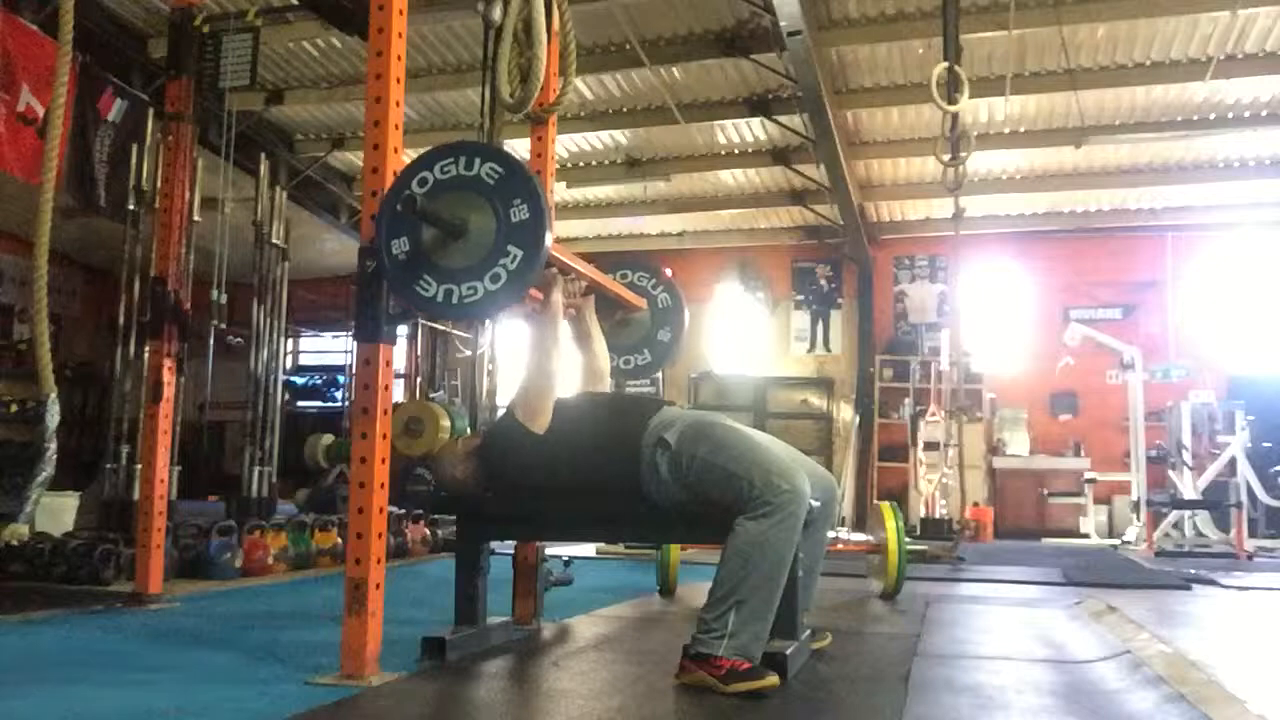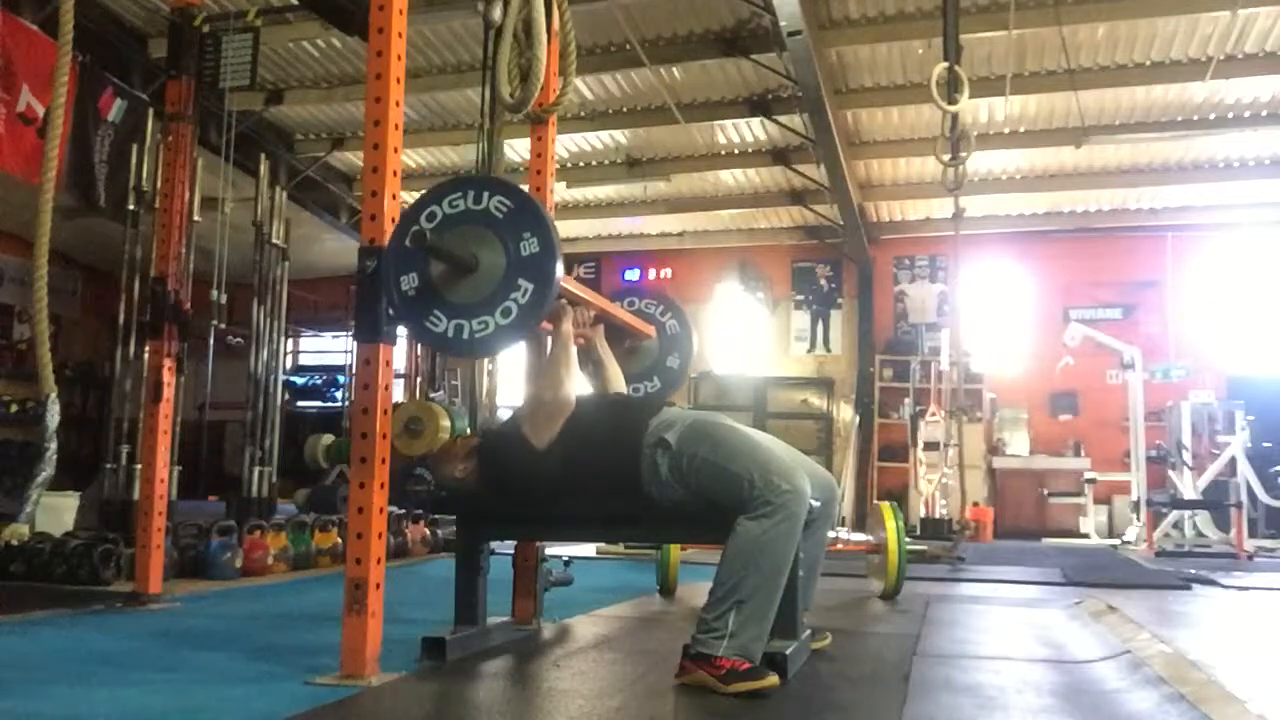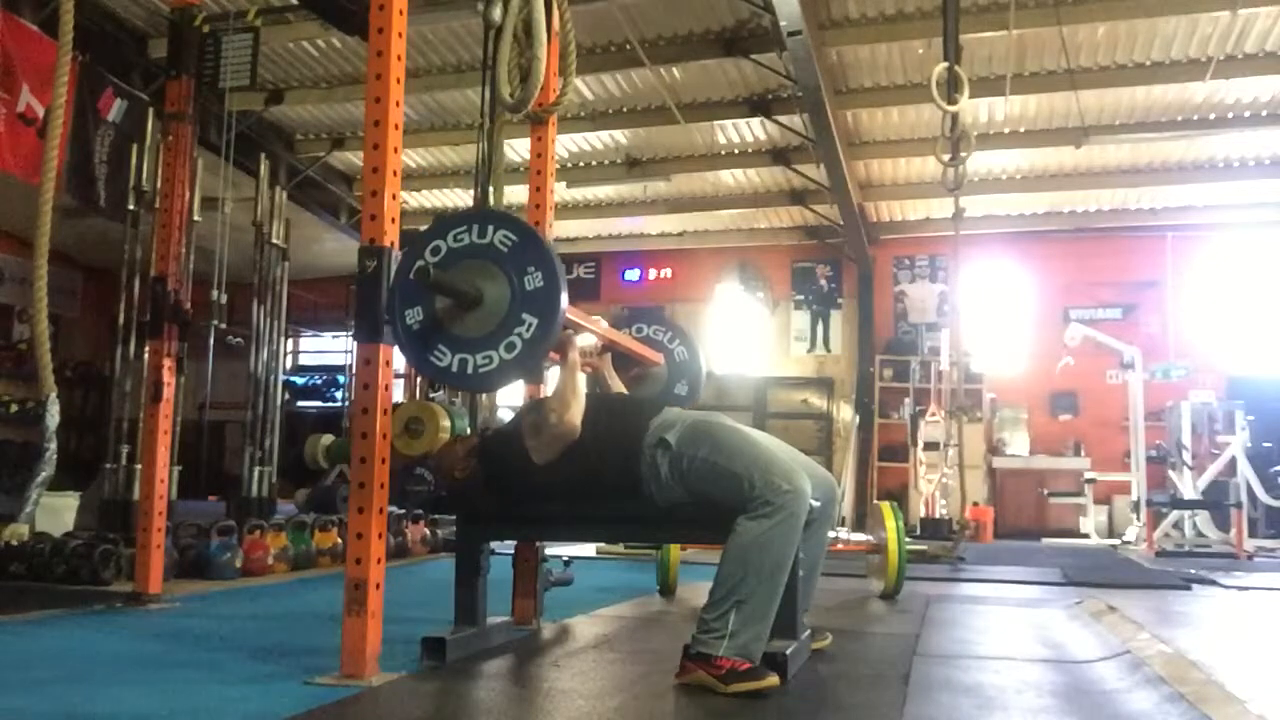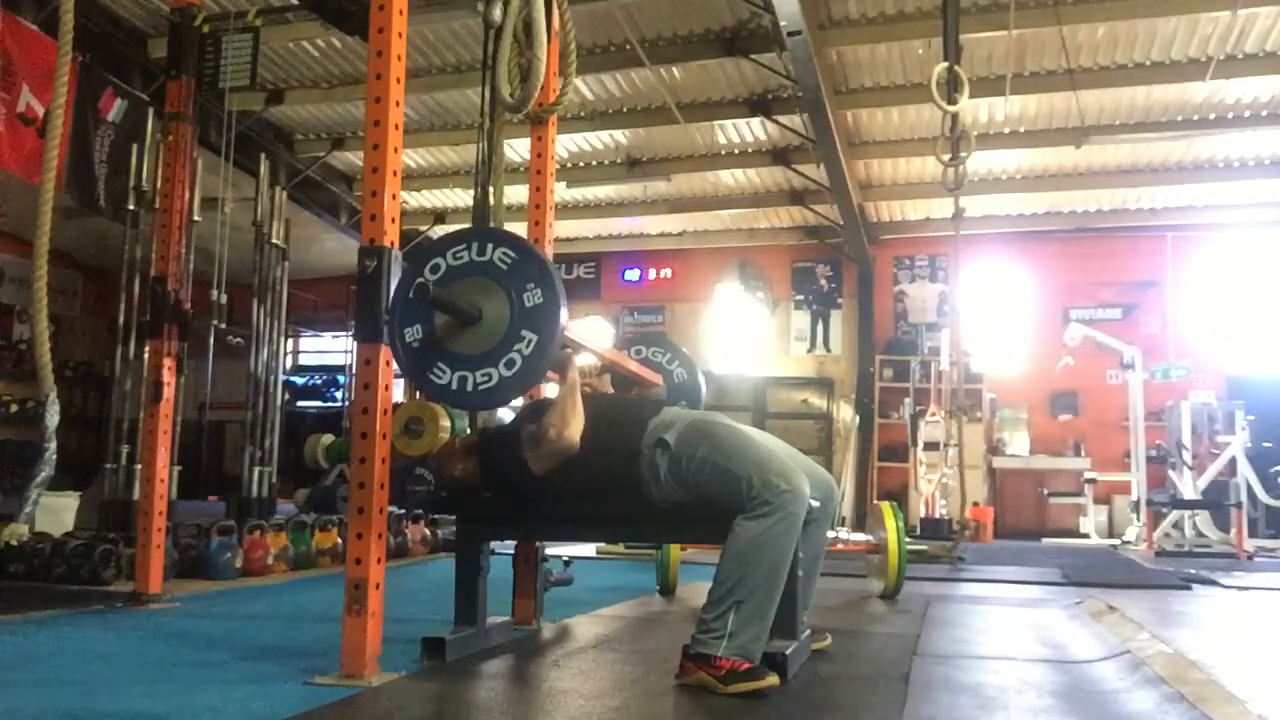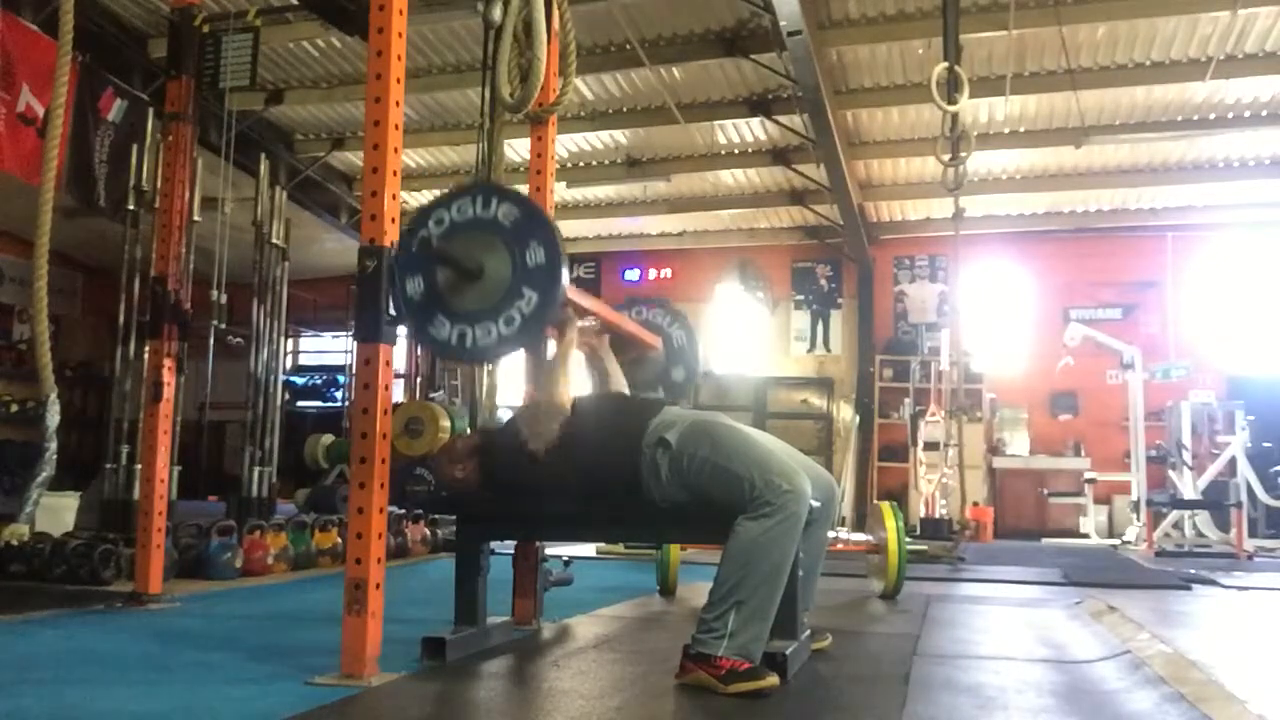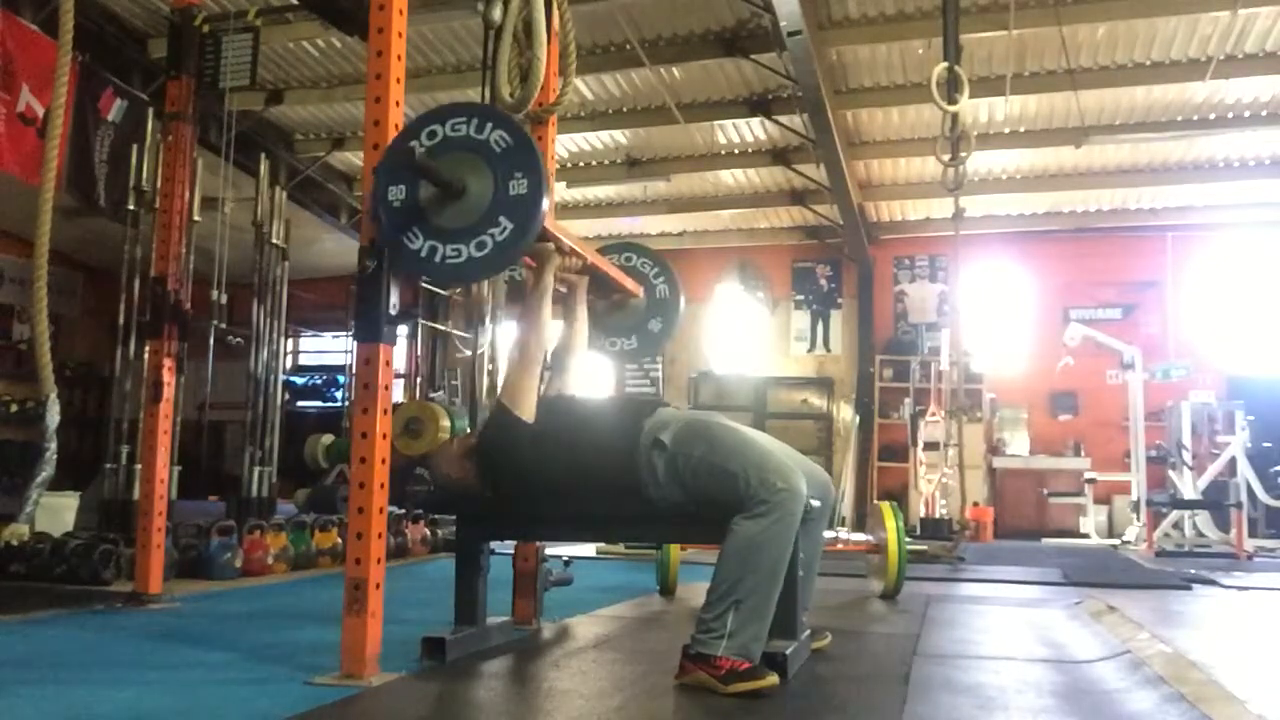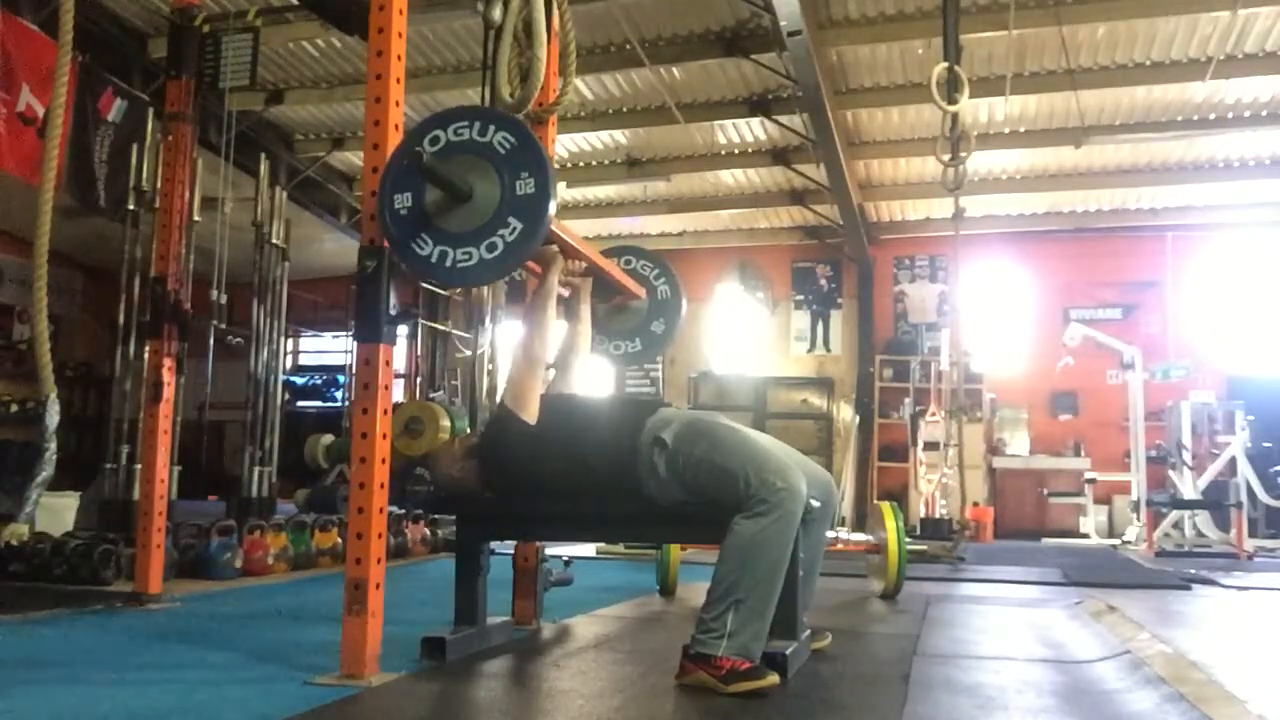
dt=0.7s
person 1, frame 1
left shoulder: (536, 437)
right shoulder: (505, 451)
left elbow: (598, 381)
right elbow: (542, 376)
left wrist: (585, 315)
right wrist: (552, 302)
left knee: (817, 489)
right knee: (782, 491)
left ankle: (779, 622)
right ankle: (715, 653)
person 1, frame 2
right shoulder: (502, 455)
left elbow: (612, 405)
right elbow: (558, 398)
left wrist: (596, 342)
right wrist: (561, 330)
left knee: (817, 491)
right knee: (783, 492)
left ankle: (778, 620)
right ankle: (717, 653)
person 1, frame 3
left shoulder: (512, 441)
right shoulder: (501, 453)
left elbow: (618, 418)
right elbow: (565, 423)
left wrist: (604, 369)
right wrist: (570, 358)
left knee: (818, 491)
right knee: (783, 492)
left ankle: (777, 621)
right ankle: (716, 652)
person 1, frame 4
left shoulder: (515, 442)
right shoulder: (502, 452)
right elbow: (564, 438)
left wrist: (602, 389)
right wrist: (569, 376)
left knee: (818, 491)
right knee: (782, 492)
right ankle: (715, 653)
person 1, frame 5
right shoulder: (502, 457)
left elbow: (616, 411)
right elbow: (553, 404)
left wrist: (601, 353)
right wrist: (566, 336)
left knee: (818, 489)
right knee: (784, 490)
right ankle: (716, 654)
person 1, frame 6
left shoulder: (531, 435)
right shoulder: (501, 450)
left elbow: (563, 363)
right elbow: (527, 354)
left wrist: (578, 292)
right wrist: (545, 271)
left knee: (814, 489)
right knee: (779, 490)
left ankle: (778, 622)
right ankle: (716, 653)
person 1, frame 7
left shoulder: (534, 432)
right shoulder: (503, 450)
left elbow: (566, 365)
right elbow: (531, 357)
left wrist: (580, 295)
right wrist: (549, 273)
left knee: (816, 490)
right knee: (779, 489)
left ankle: (777, 621)
right ankle: (716, 653)
